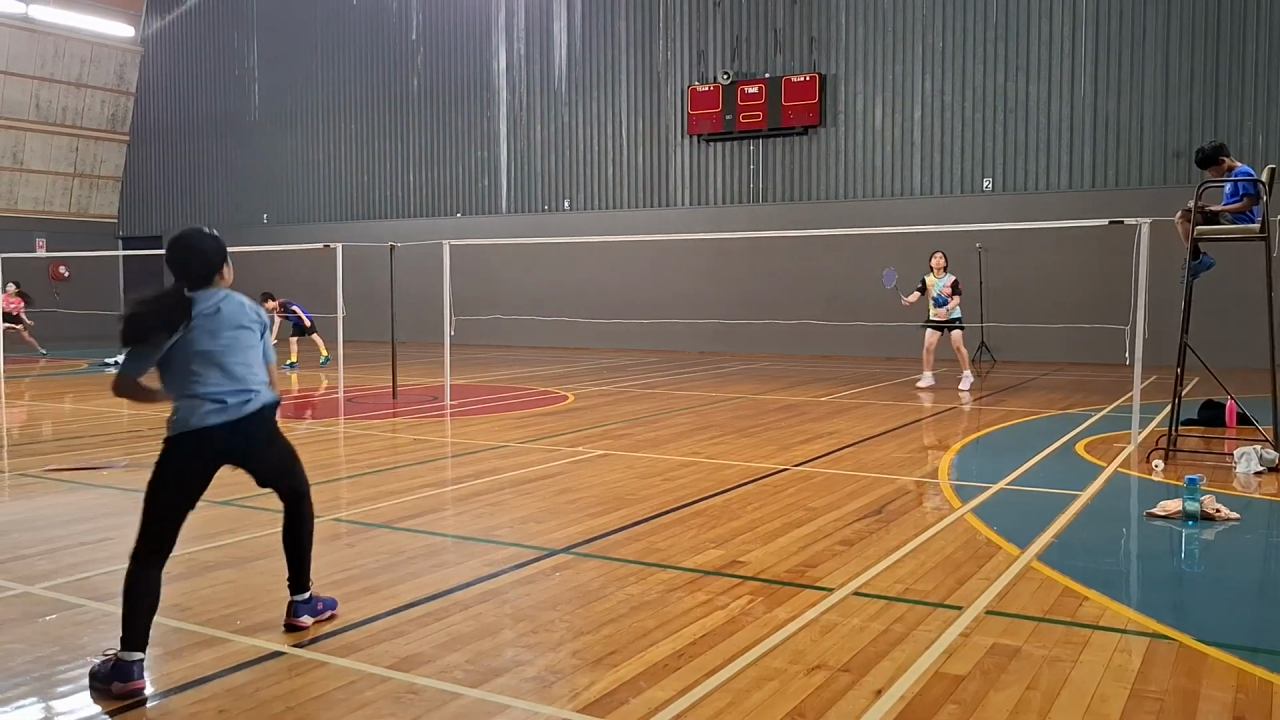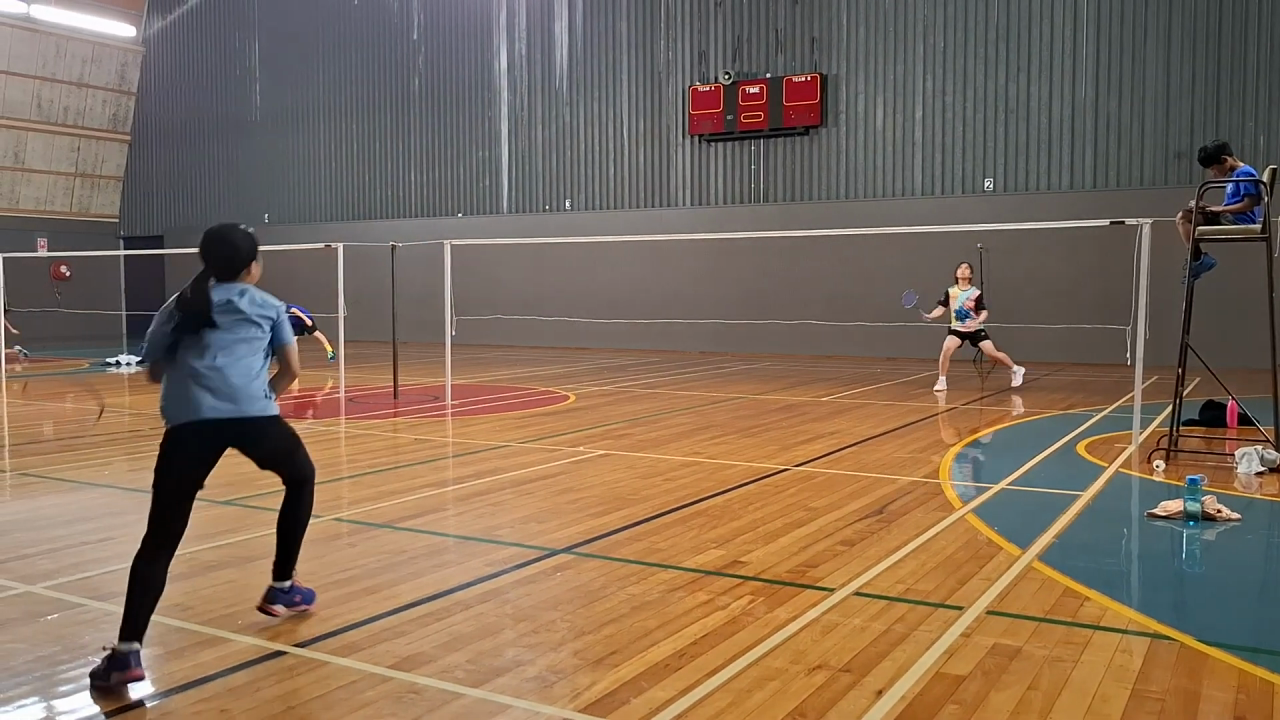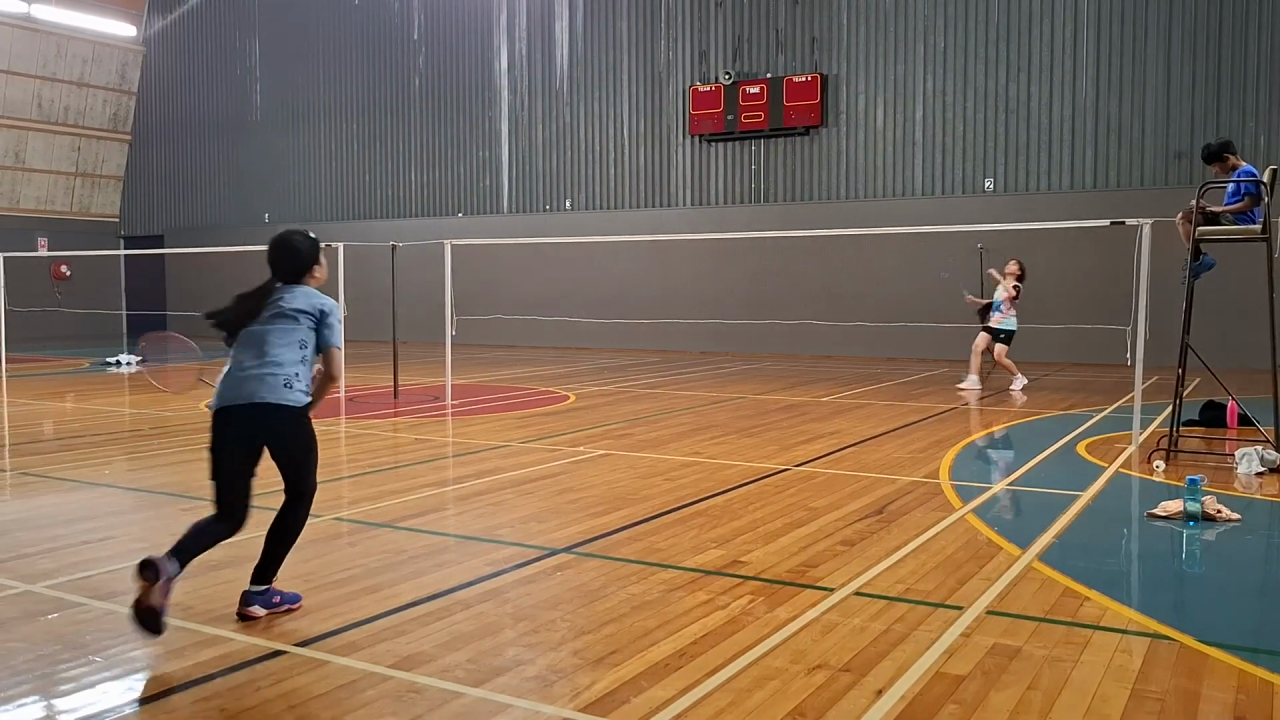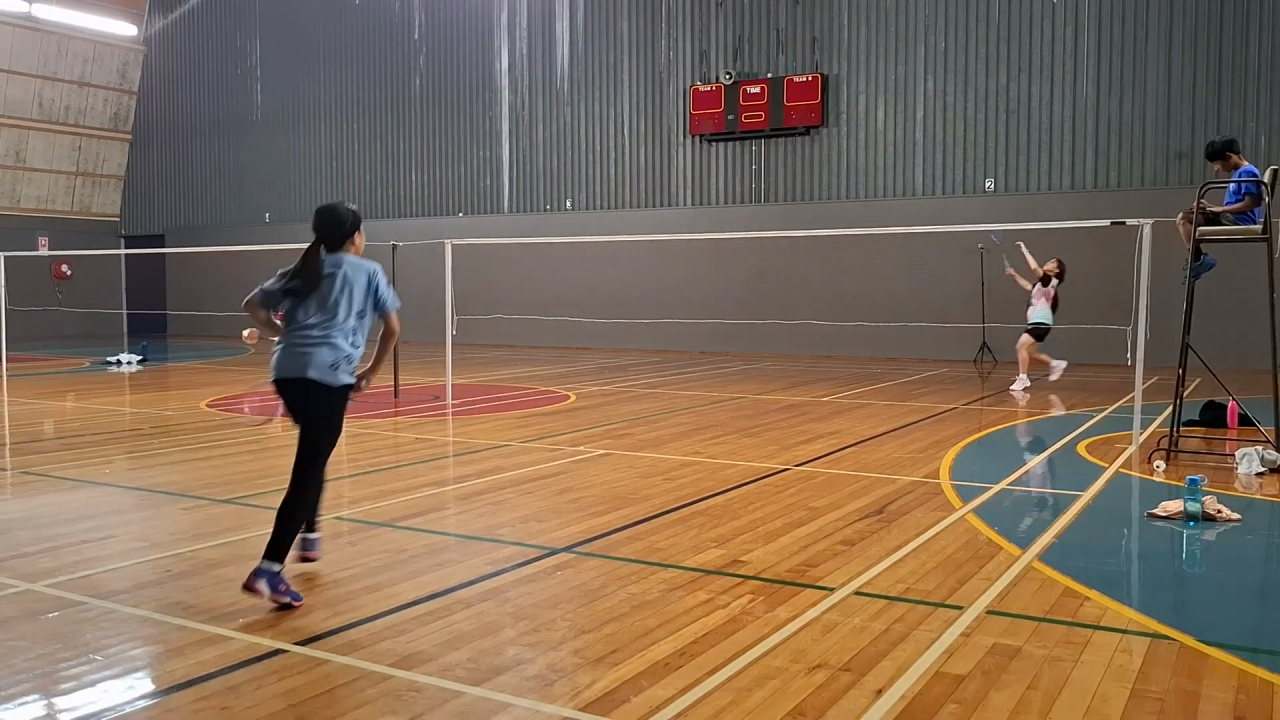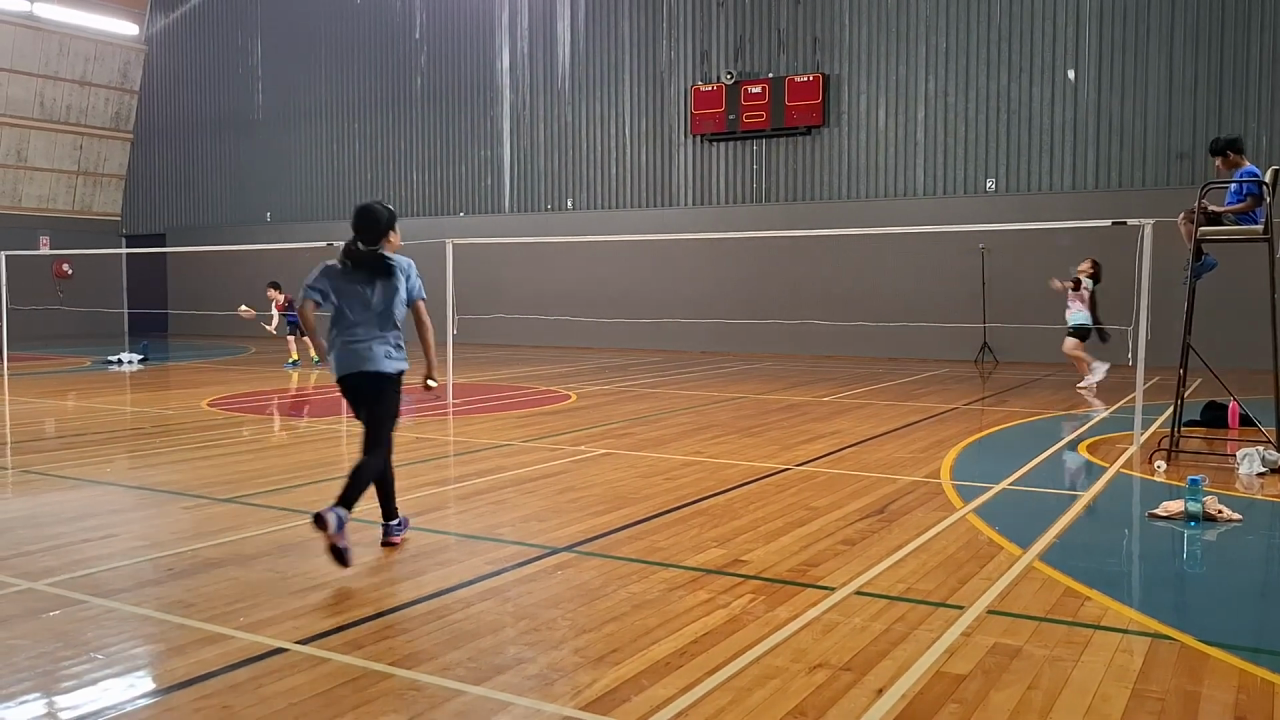
dt=0.2s
person 1, frame 1
left shoulder: (161, 322)
right shoulder: (245, 309)
left elbow: (126, 384)
right elbow: (270, 372)
left hip: (190, 437)
right hip: (251, 424)
left knee: (150, 548)
right knee: (297, 498)
left ankle: (127, 664)
right ankle: (301, 601)
person 1, frame 2
left shoulder: (177, 308)
right shoulder: (269, 306)
left elbow: (155, 373)
right elbow: (291, 369)
left hip: (189, 421)
right hip: (253, 414)
left knee: (160, 540)
right knee: (301, 480)
left ankle: (126, 653)
right ankle: (282, 588)
person 1, frame 3
left shoulder: (256, 305)
right shoulder: (324, 306)
right elbow: (332, 374)
right wrist: (306, 405)
left hip: (231, 404)
right hip: (282, 404)
left knee: (229, 515)
right knee: (301, 493)
left ankle: (166, 567)
right ankle: (259, 591)
person 1, frame 4
left shoulder: (300, 270)
right shoulder: (369, 271)
left elbow: (252, 304)
right elbow: (392, 328)
right wrist: (370, 372)
left hip: (287, 371)
right hip: (329, 375)
left knee: (312, 457)
right knee: (308, 470)
left ankle: (308, 533)
right ankle: (268, 570)
person 1, frame 5
left shoulder: (335, 270)
right shoulder: (403, 267)
left elbow: (305, 307)
right elbow: (421, 318)
left wrist: (321, 344)
right wrist: (431, 364)
left hip: (347, 366)
right hip: (383, 364)
left knee: (378, 440)
right knee: (377, 450)
left ankle: (392, 523)
right ankle: (336, 514)
